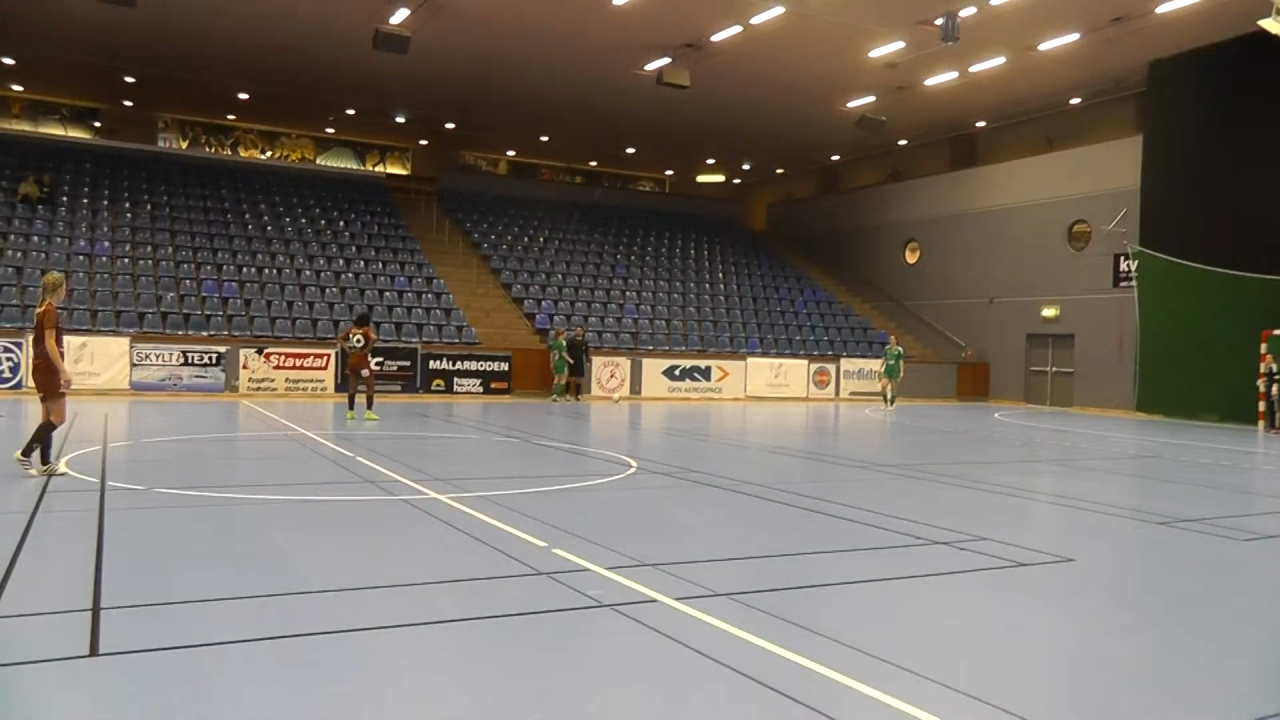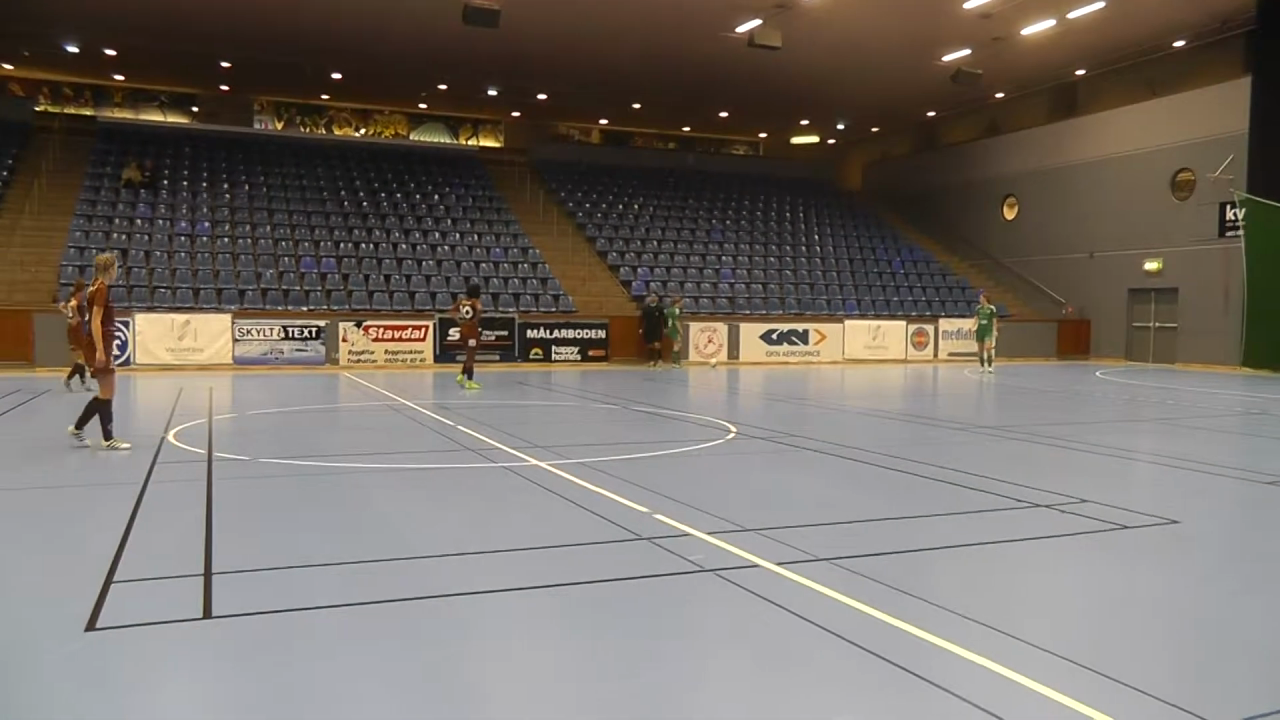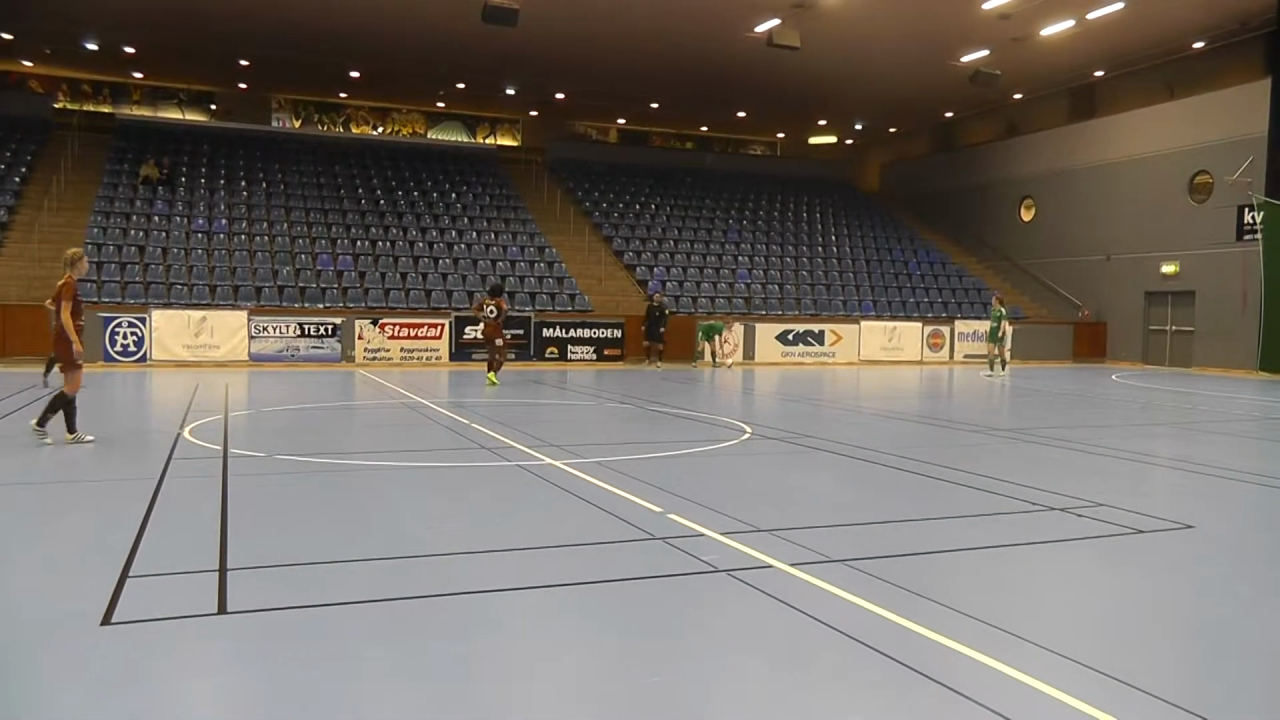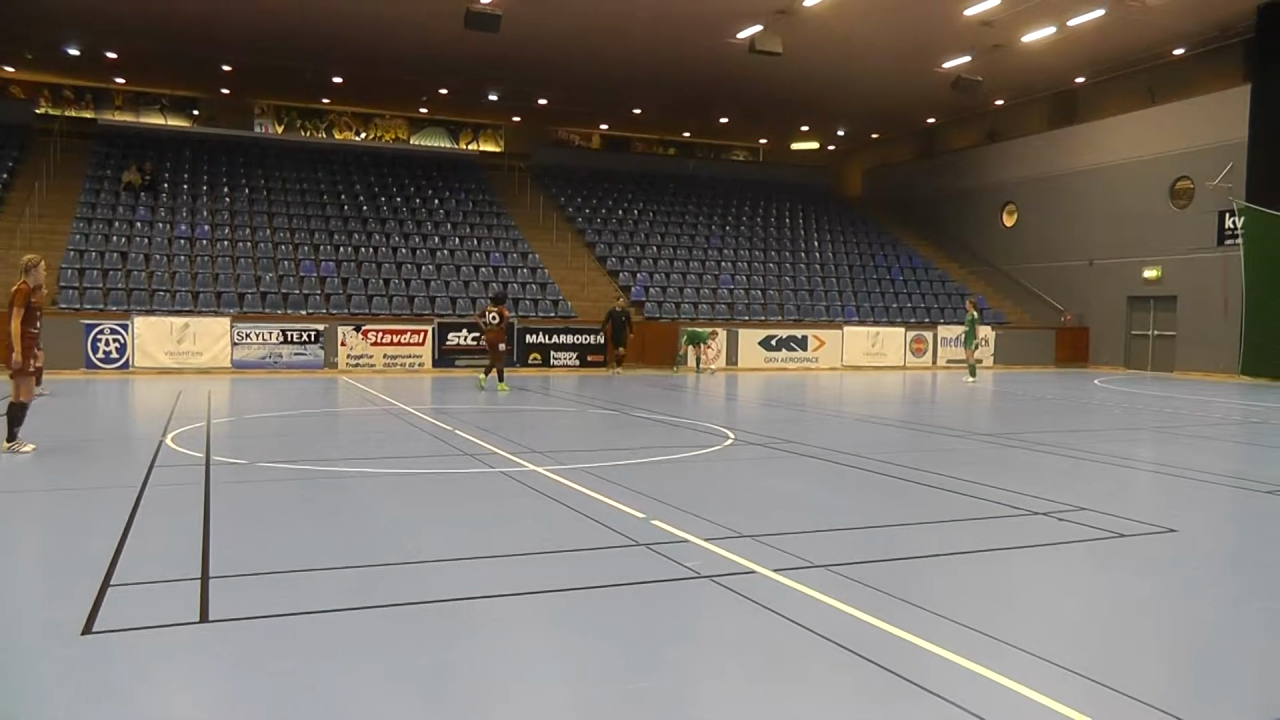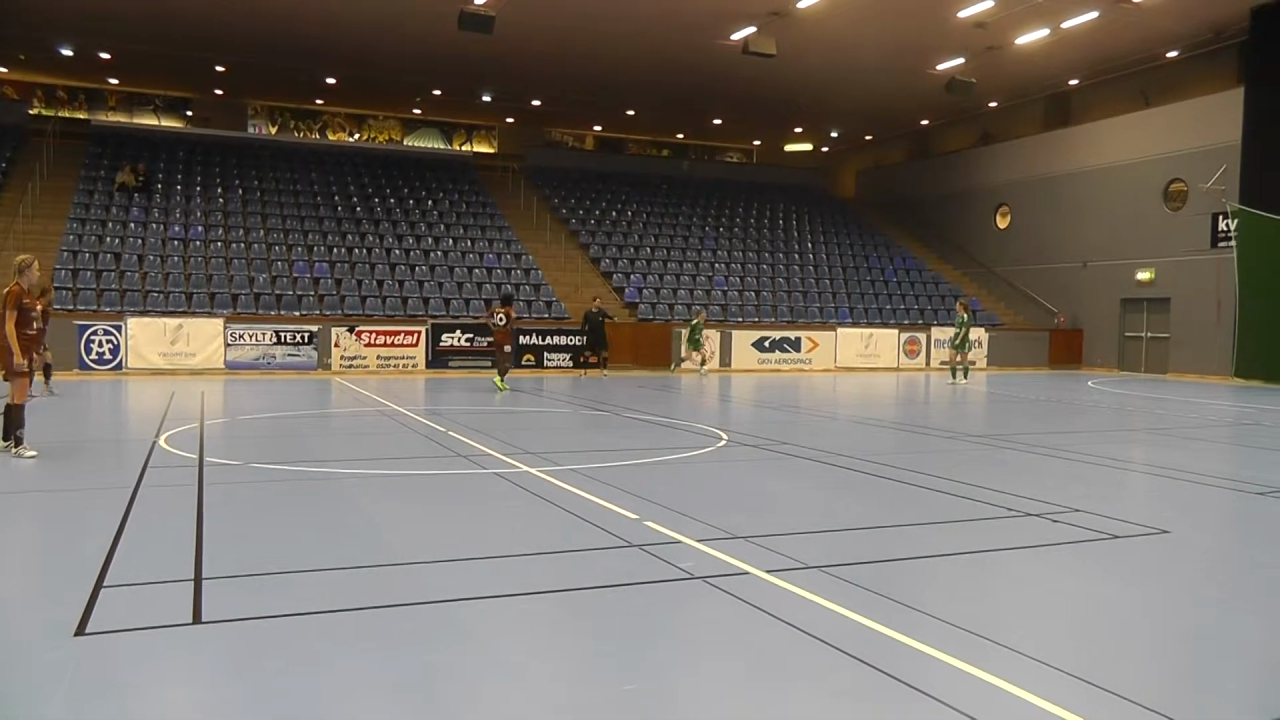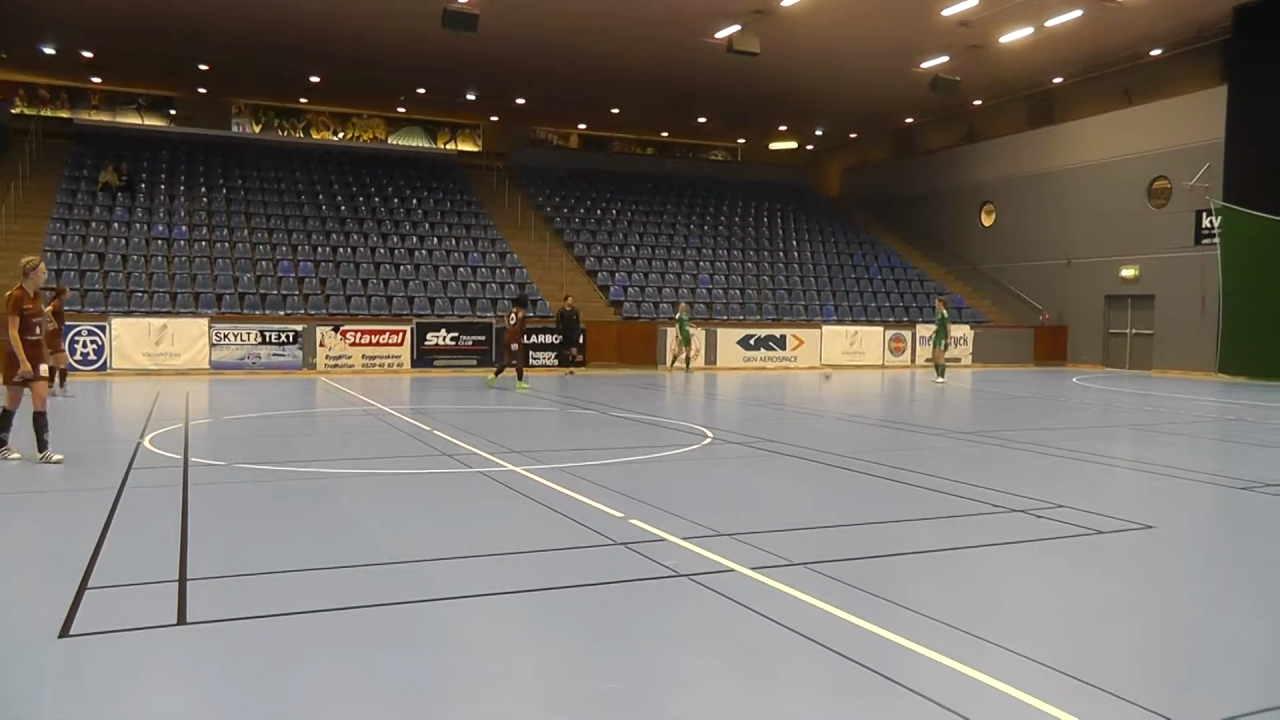
dt=0.7s
person 1, frame 1
left shoulder: (43, 309)
right shoulder: (50, 310)
right elbow: (50, 344)
right wrist: (64, 371)
left hip: (44, 370)
right hip: (48, 372)
left knee: (49, 418)
right knee: (58, 417)
left ankle: (45, 464)
right ankle: (25, 454)
person 1, frame 2
left shoulder: (98, 288)
right shoulder: (101, 289)
right elbow: (96, 321)
right wrist: (100, 350)
left hip: (100, 348)
right hip: (98, 349)
left knee: (105, 394)
right knee: (107, 393)
left ankle: (77, 429)
right ankle: (109, 439)
person 1, frame 3
left shoulder: (68, 283)
right shoulder: (69, 284)
right elbow: (65, 316)
right wrist: (75, 342)
left hip: (67, 342)
right hip: (67, 342)
left knee: (69, 388)
right knee: (72, 389)
left ankle: (72, 433)
right ankle: (40, 424)
person 1, frame 4
left shoulder: (29, 291)
right shoulder: (23, 290)
right elbow: (15, 323)
left wrist: (35, 349)
right wrist: (17, 351)
left hip: (25, 349)
right hip: (19, 350)
left knee: (18, 397)
right knee: (26, 397)
left ankle: (13, 440)
right ankle: (11, 441)
person 1, frame 5
left shoulder: (26, 292)
right shoulder: (15, 292)
right elbow: (9, 325)
left wrist: (30, 351)
right wrist: (17, 354)
left hip: (25, 350)
right hip: (16, 351)
left knee: (16, 397)
right knee: (20, 398)
left ankle: (7, 439)
right ankle: (18, 446)
person 1, frame 6
left shoulder: (38, 296)
right shoulder: (17, 296)
left wrist: (39, 353)
right wrist: (23, 361)
left hip: (37, 356)
right hip: (19, 357)
left knee: (41, 402)
left ankle: (44, 451)
